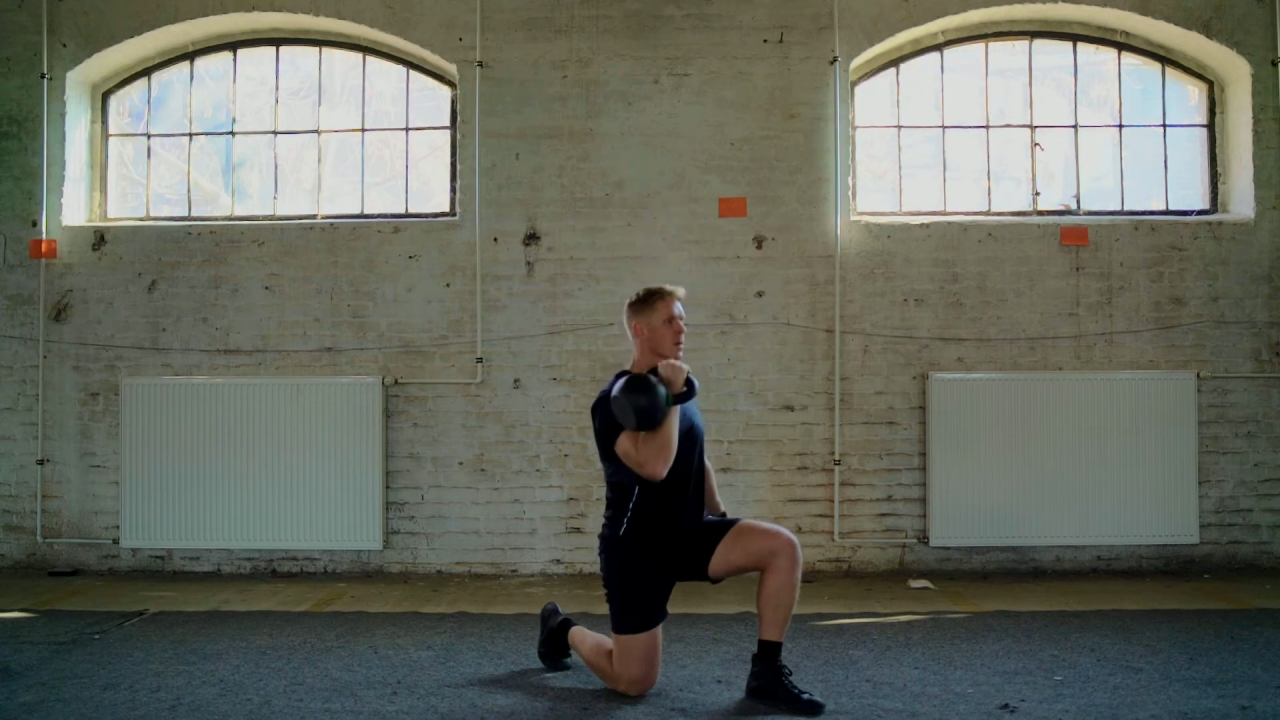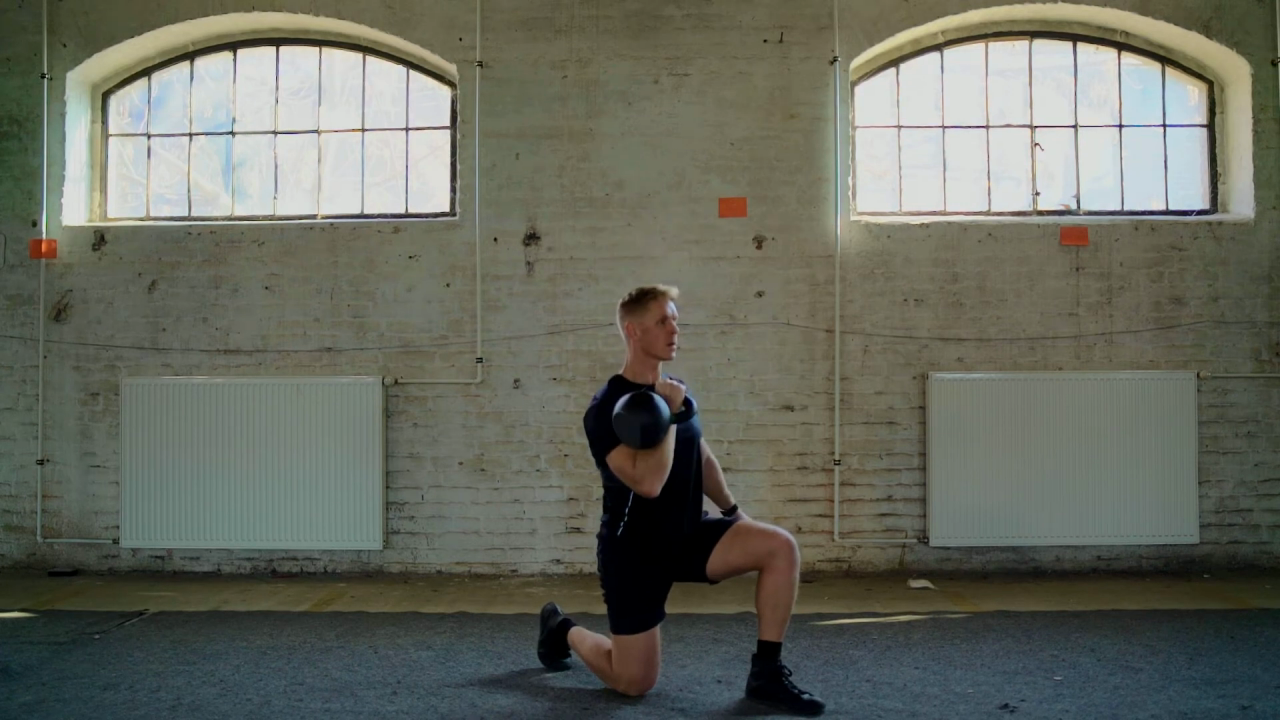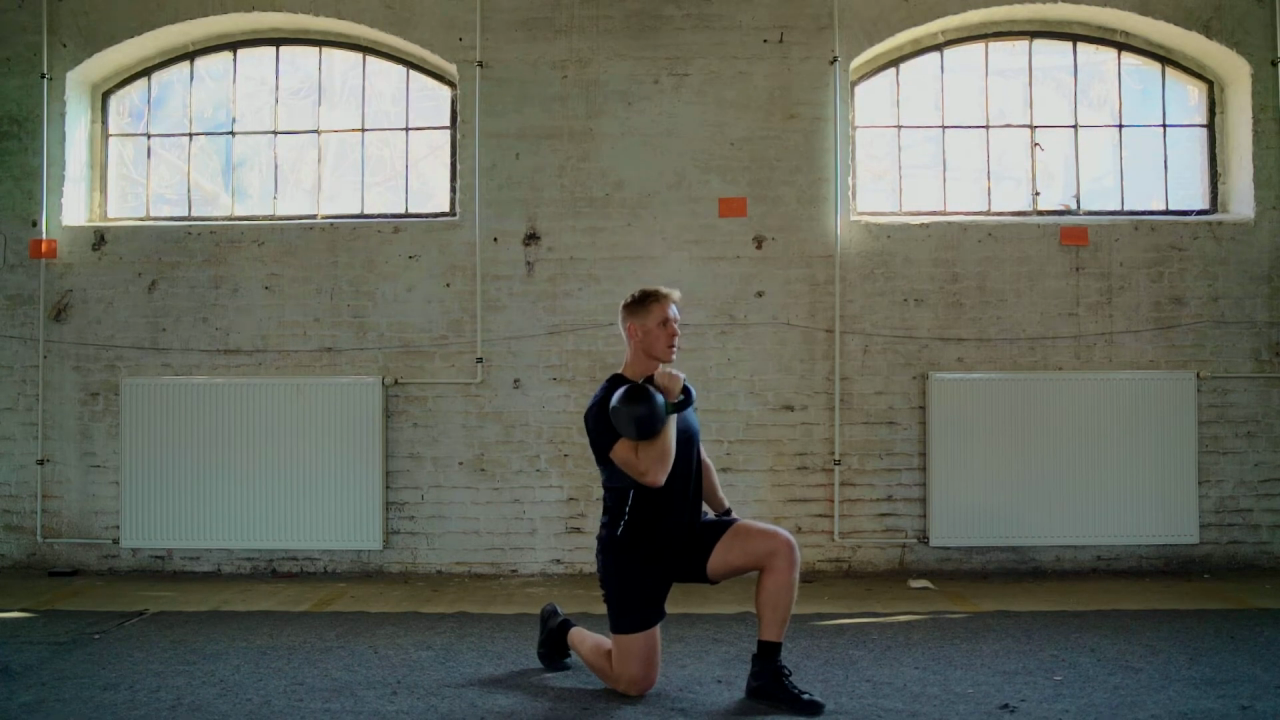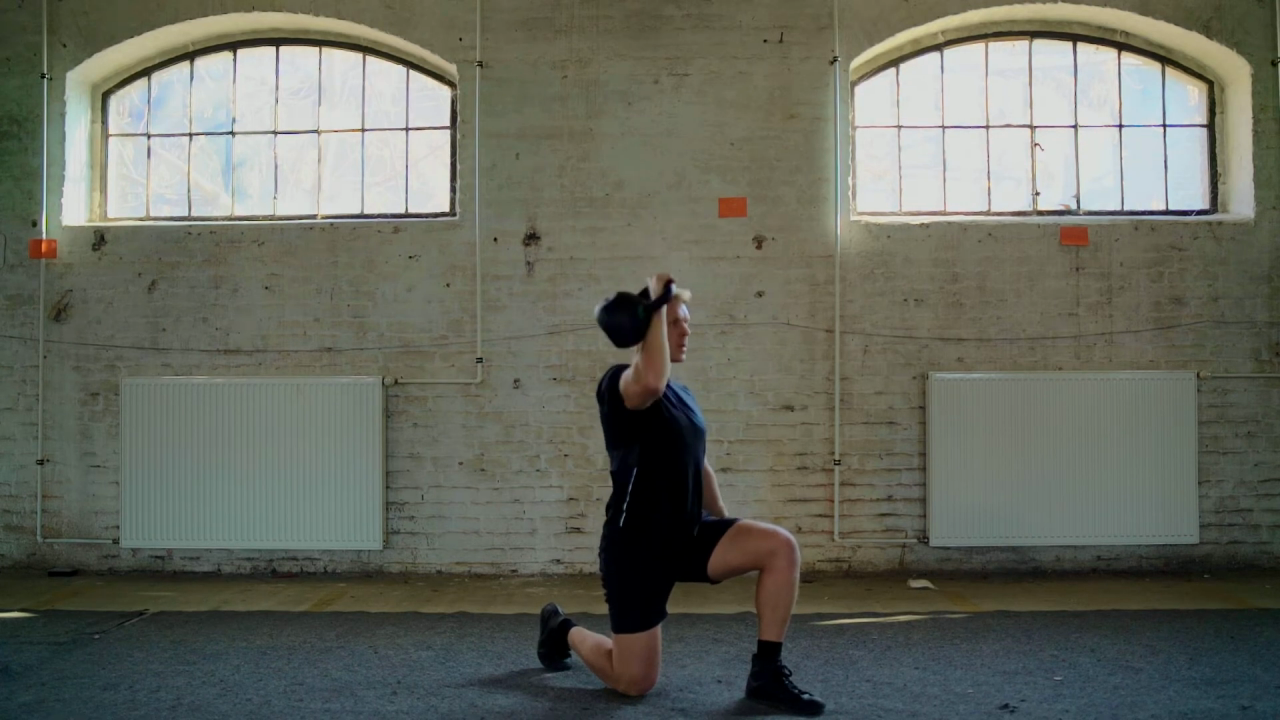
dt=0.4s
person 1, frame 1
left shoulder: (675, 391)
right shoulder: (616, 400)
right elbow: (656, 466)
left wrist: (720, 519)
right wrist: (671, 396)
left hip: (686, 533)
right hip: (636, 549)
left knee: (782, 547)
right knee: (635, 682)
left ankle: (766, 672)
right ankle: (563, 630)
person 1, frame 2
left shoulder: (675, 390)
right shoulder: (607, 409)
left elbow: (701, 458)
right elbow: (649, 482)
left wrist: (732, 512)
right wrist: (668, 413)
left hip: (686, 534)
right hip: (634, 549)
left knee: (780, 547)
right knee: (634, 682)
left ankle: (766, 673)
right ankle: (563, 631)
person 1, frame 3
left shoulder: (673, 389)
right shoulder: (609, 406)
right elbow: (653, 473)
left wrist: (726, 514)
right wrist: (666, 404)
left hip: (685, 534)
right hip: (633, 550)
left knee: (780, 547)
right knee: (635, 682)
left ankle: (766, 673)
right ankle: (563, 631)
person 1, frame 4
left shoulder: (682, 394)
right shoulder: (619, 382)
right elbow: (651, 381)
left wrist: (725, 525)
right wrist: (655, 305)
left hip: (687, 533)
right hip: (636, 548)
left knee: (780, 547)
right knee: (634, 682)
left ankle: (766, 673)
right ankle: (563, 631)
